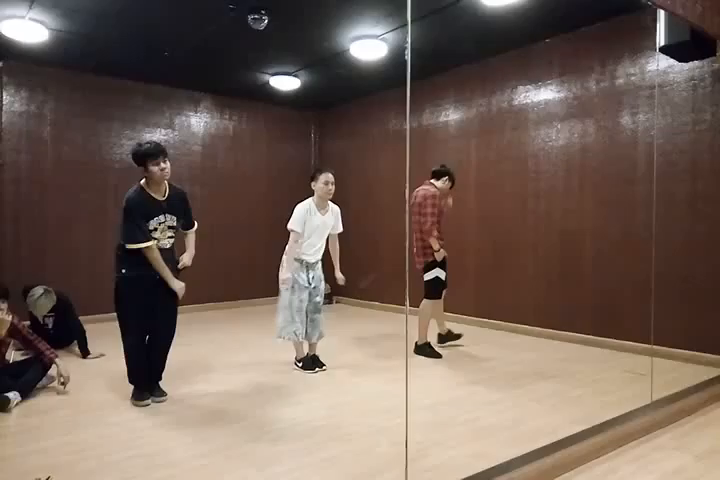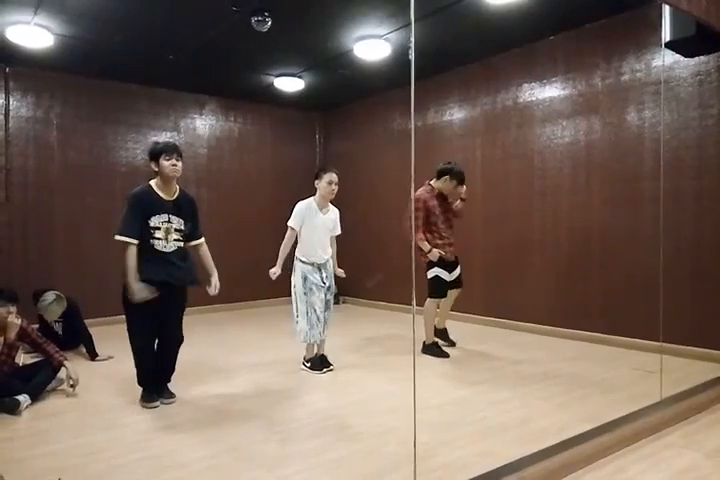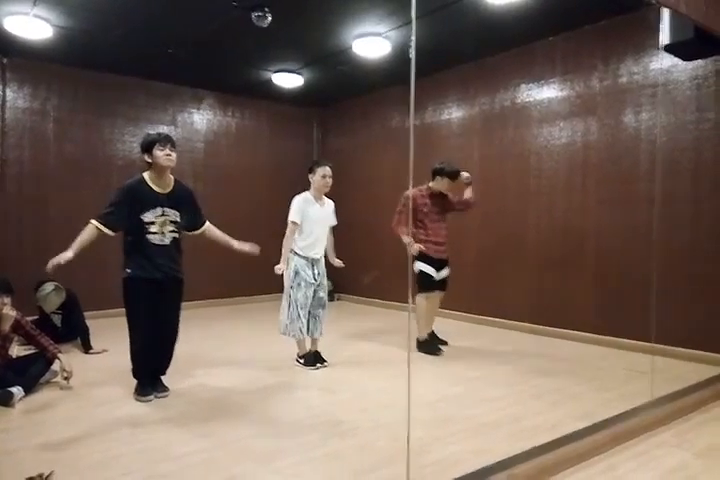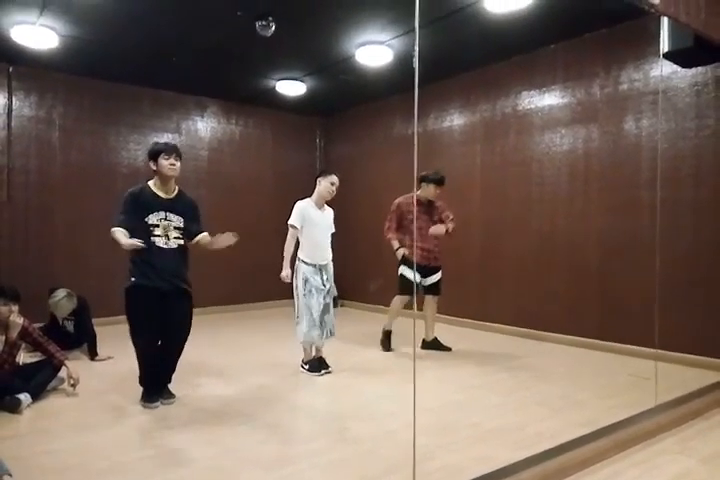
dt=0.4s
person 1, frame 1
left shoulder: (179, 195)
right shoulder: (134, 201)
left elbow: (190, 227)
right elbow: (145, 247)
left wrist: (190, 251)
right wrist: (172, 280)
left hip: (166, 275)
right hip: (134, 276)
left knee: (164, 332)
right knee: (136, 333)
left ankle: (153, 381)
right ankle: (139, 385)
person 1, frame 2
left shoulder: (188, 201)
right shoulder: (140, 198)
left elbow: (197, 240)
right elbow: (129, 241)
left wrist: (213, 274)
right wrist: (133, 281)
left hip: (177, 280)
right hip: (145, 280)
left knee: (172, 335)
right knee: (144, 336)
left ankle: (162, 383)
right ankle: (148, 387)
person 1, frame 3
left shoulder: (184, 192)
right shoulder: (132, 190)
left elbow: (201, 225)
right elbow: (100, 223)
left wrist: (232, 243)
right wrist: (71, 250)
left hip: (171, 273)
right hip: (139, 273)
left knee: (167, 329)
right knee: (142, 329)
left ankle: (156, 376)
right ankle: (142, 380)
person 1, frame 4
left shoulder: (187, 202)
right shoulder: (136, 197)
left elbow: (199, 236)
right elbow: (119, 228)
left wrist: (215, 242)
right wrist: (126, 241)
left hip: (178, 282)
right hip: (144, 280)
left knee: (177, 335)
right knee: (147, 337)
left ankle: (163, 383)
right ankle: (149, 387)
person 2, frame 1
left shoulder: (335, 211)
right shoulder: (303, 209)
left elbow: (333, 241)
right elbow: (293, 241)
left wrist: (337, 270)
right wrist: (285, 270)
left hip: (315, 266)
right hip: (297, 266)
left knee: (315, 310)
right knee: (296, 309)
left ankle: (312, 353)
right ankle: (300, 356)
person 2, frame 2
left shoulder: (334, 212)
right shoulder: (303, 207)
right elbow: (289, 238)
left wrist: (335, 267)
right wrist: (278, 265)
left hip: (324, 266)
right hip: (305, 267)
left knee: (324, 310)
right knee: (310, 311)
left ankle: (321, 353)
right ankle: (309, 357)
person 2, frame 3
left shoulder: (330, 205)
right shoulder: (300, 201)
right elbow: (290, 232)
left wrist: (332, 257)
right wrist: (283, 261)
left hip: (318, 262)
right hip: (299, 261)
left knee: (318, 306)
right knee: (299, 305)
left ankle: (315, 349)
right ankle: (302, 353)
person 2, frame 4
left shoulder: (329, 212)
right shoulder: (302, 206)
right elbow: (291, 237)
right wrist: (286, 266)
left hip: (325, 268)
right hip: (307, 268)
left knee: (324, 312)
right knee: (309, 312)
left ankle: (319, 356)
right ankle: (307, 359)
person 3, frame 1
left shoulder: (421, 192)
right shoulder: (431, 194)
right elbow: (428, 226)
left wrist: (444, 206)
right wrist: (437, 249)
left hip: (428, 252)
right hip: (430, 253)
left knee: (439, 292)
right knee: (431, 297)
left ankle: (443, 332)
right ankle: (421, 343)
person 3, frame 2
left shoulder: (443, 196)
right shoulder: (422, 197)
left elbow: (454, 214)
right elbow: (415, 228)
left wrist: (461, 198)
right wrist: (428, 249)
left hip: (450, 252)
right hip: (436, 254)
left knee: (454, 289)
right knee: (435, 297)
left ankle: (440, 327)
right ankle: (428, 343)
person 3, frame 3
left shoulder: (445, 197)
right shoulder: (413, 195)
left elbow: (464, 205)
right elbow: (400, 222)
left wrist: (468, 184)
right wrist: (409, 242)
left hip: (441, 252)
right hip: (422, 252)
left knee: (438, 291)
right knee: (424, 292)
left ankle: (428, 331)
right ankle: (422, 338)
person 3, frame 4
left shoulder: (438, 206)
right shoulder: (401, 203)
left elbow: (451, 223)
right elbow: (390, 227)
left wrist: (444, 227)
right wrist: (397, 247)
left hip: (432, 258)
right hip: (410, 257)
left knee: (432, 297)
right knee: (404, 295)
left ankle: (429, 339)
right ankle: (387, 330)
person 4, frame 1
left shoulder: (9, 319)
left elbow: (34, 341)
left wrist: (58, 364)
left knee: (43, 361)
left ankle: (15, 395)
right ankle: (31, 385)
person 4, frame 2
left shoulder: (18, 323)
left elbow: (43, 344)
left wrist: (68, 366)
left hip: (12, 374)
left knee: (53, 363)
left ankle: (24, 398)
right ankle: (41, 385)
person 4, frame 3
left shoulder: (12, 315)
left elbow: (37, 336)
left wrist: (61, 358)
left knee: (47, 355)
left ankle: (18, 390)
right ankle: (35, 377)
person 4, frame 4
left shoulder: (19, 322)
left elbow: (44, 343)
left wrist: (68, 366)
right wrist: (12, 335)
left hip: (12, 374)
left knee: (54, 362)
left ankle: (26, 397)
right ankle: (42, 385)
